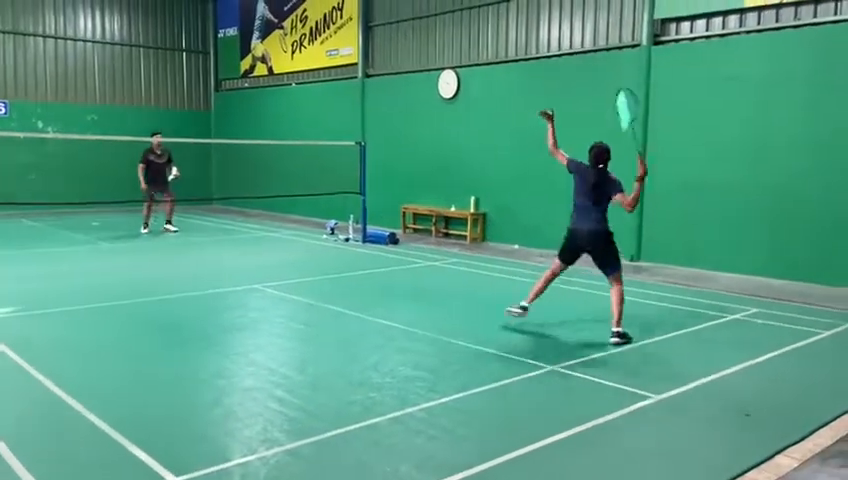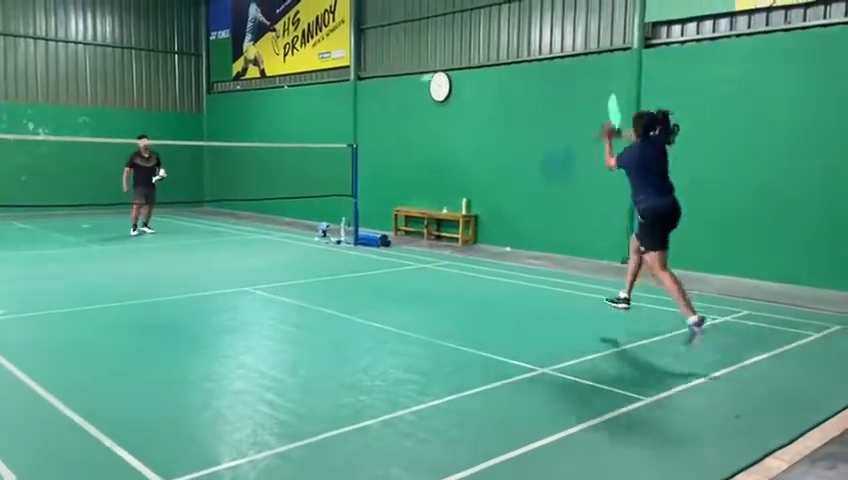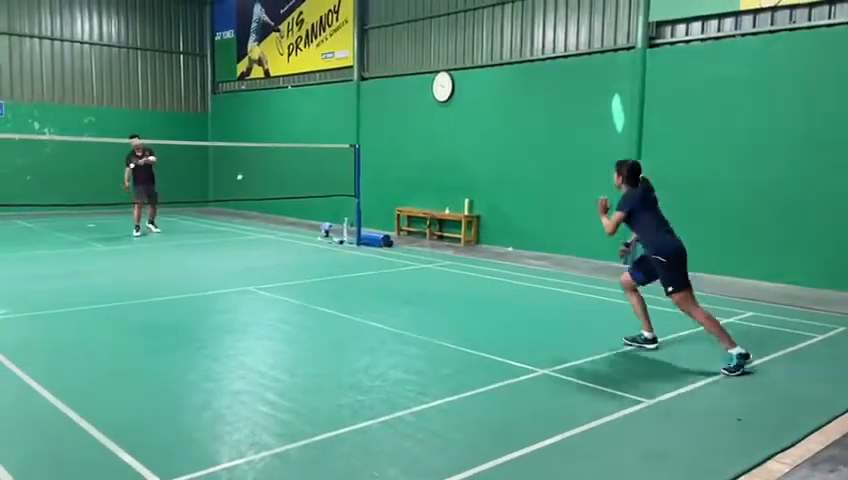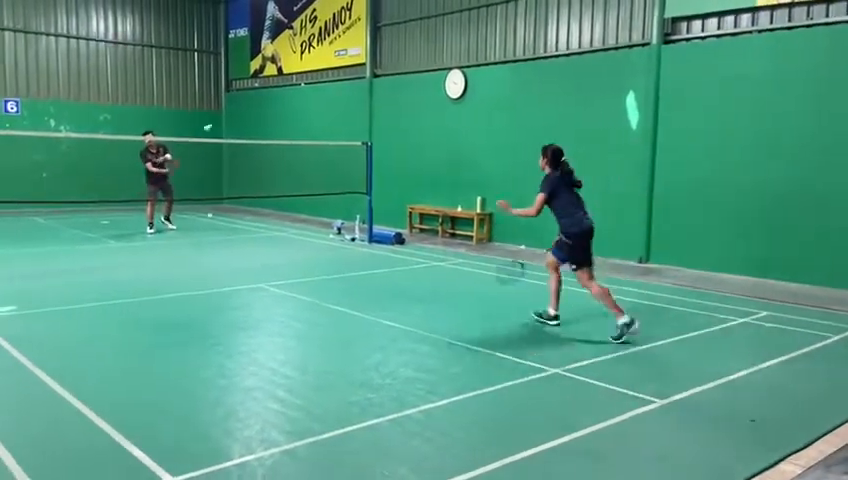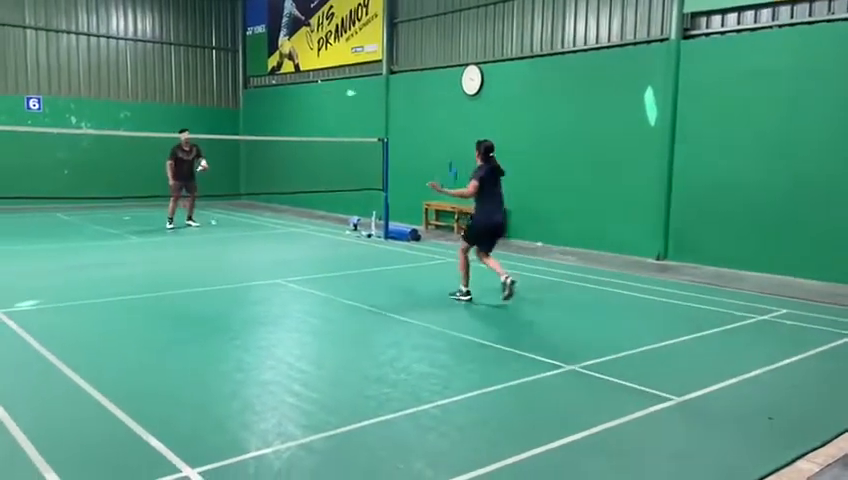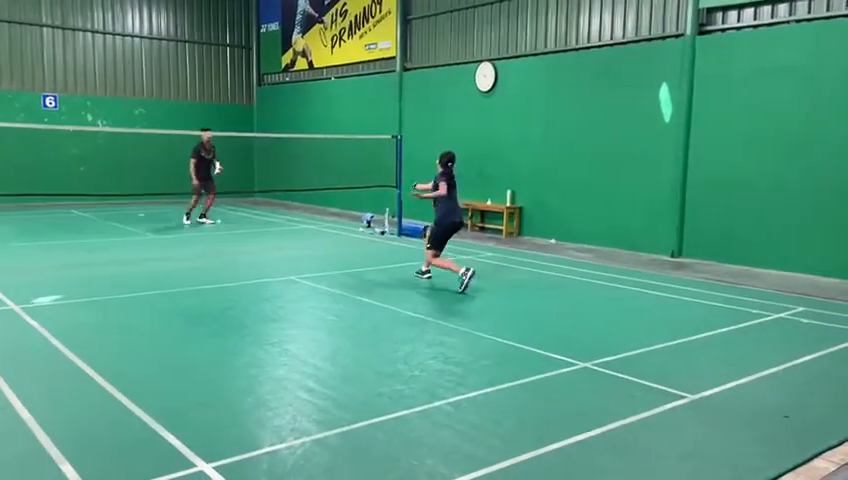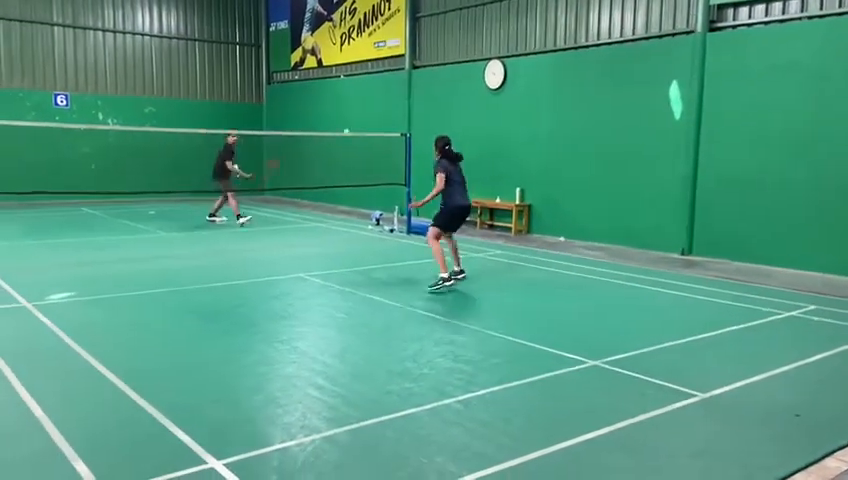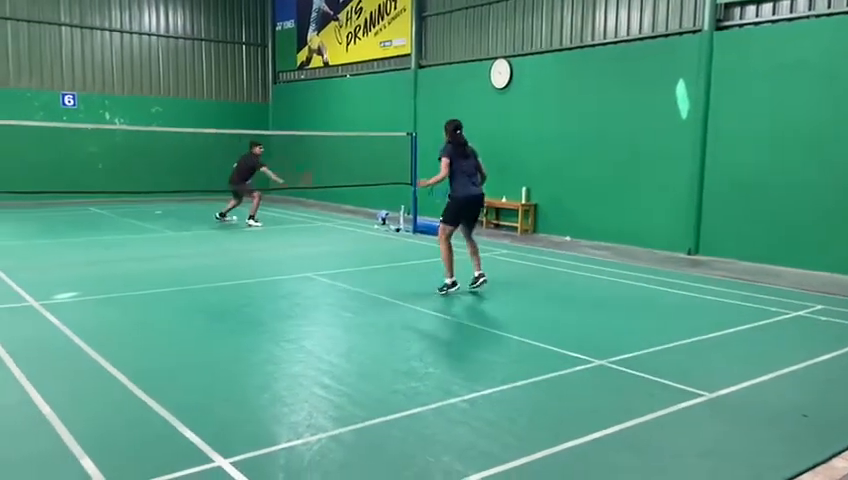
dt=0.4s
person 1, frame 1
left shoulder: (579, 169)
right shoulder: (611, 182)
left elbow: (553, 149)
right elbow: (630, 206)
left wrist: (550, 123)
right wrist: (640, 179)
left hip: (576, 233)
right hip: (599, 236)
left knee: (553, 272)
right knee: (616, 284)
left ankle: (525, 304)
right ankle: (617, 330)
person 1, frame 2
left shoulder: (632, 151)
right shoulder: (657, 141)
left elbow: (610, 164)
left wrist: (608, 142)
right wrist: (619, 134)
left hip: (651, 212)
right hip: (668, 208)
left knee: (659, 269)
right knee: (635, 245)
left ankle: (694, 319)
right ankle: (624, 296)
person 1, frame 3
left shoulder: (629, 197)
right shoulder: (640, 193)
left elbow: (610, 229)
left wrist: (602, 214)
right wrist: (629, 243)
left hip: (667, 255)
right hip: (656, 254)
left knee: (689, 307)
right knee: (627, 283)
left ankle: (737, 352)
right ankle: (648, 336)
person 1, frame 4
left shoulder: (550, 179)
right shoulder: (562, 177)
left elbow: (534, 211)
left wrist: (511, 210)
right wrist: (563, 235)
left hip: (575, 232)
right hip: (577, 230)
left knee: (586, 281)
right knee: (551, 263)
left ankle: (624, 320)
right ankle: (552, 313)
person 1, frame 5
left shoulder: (480, 171)
right shoulder: (493, 170)
left elbow: (469, 192)
left wrist: (443, 191)
left hip: (484, 220)
right hip: (499, 221)
left knee: (463, 250)
right knee: (483, 255)
left ankle: (464, 291)
right ankle: (506, 278)
person 1, frame 6
left shoulder: (441, 176)
right shoulder: (448, 177)
left elbow: (442, 192)
right elbow: (430, 187)
left wrist: (423, 196)
right wrist: (416, 187)
left hip: (445, 221)
right hip: (456, 220)
left knee: (432, 258)
right knee: (431, 234)
left ankle: (464, 272)
right ankle: (425, 269)
person 1, frame 7
left shoulder: (441, 163)
right shoulder: (454, 162)
left elbow: (440, 187)
left wrist: (422, 202)
left hip: (453, 206)
right hip: (465, 206)
left knee: (432, 238)
right knee: (447, 234)
left ankle: (445, 276)
right ankle: (458, 270)
person 1, frame 8
left shoulder: (448, 149)
right shoulder: (470, 150)
left elbow: (444, 174)
right elbow: (483, 175)
left wrist: (427, 183)
left hip: (460, 198)
right hip: (477, 197)
left knee: (443, 237)
right knee: (468, 235)
left ankle: (450, 281)
right ankle: (479, 274)
